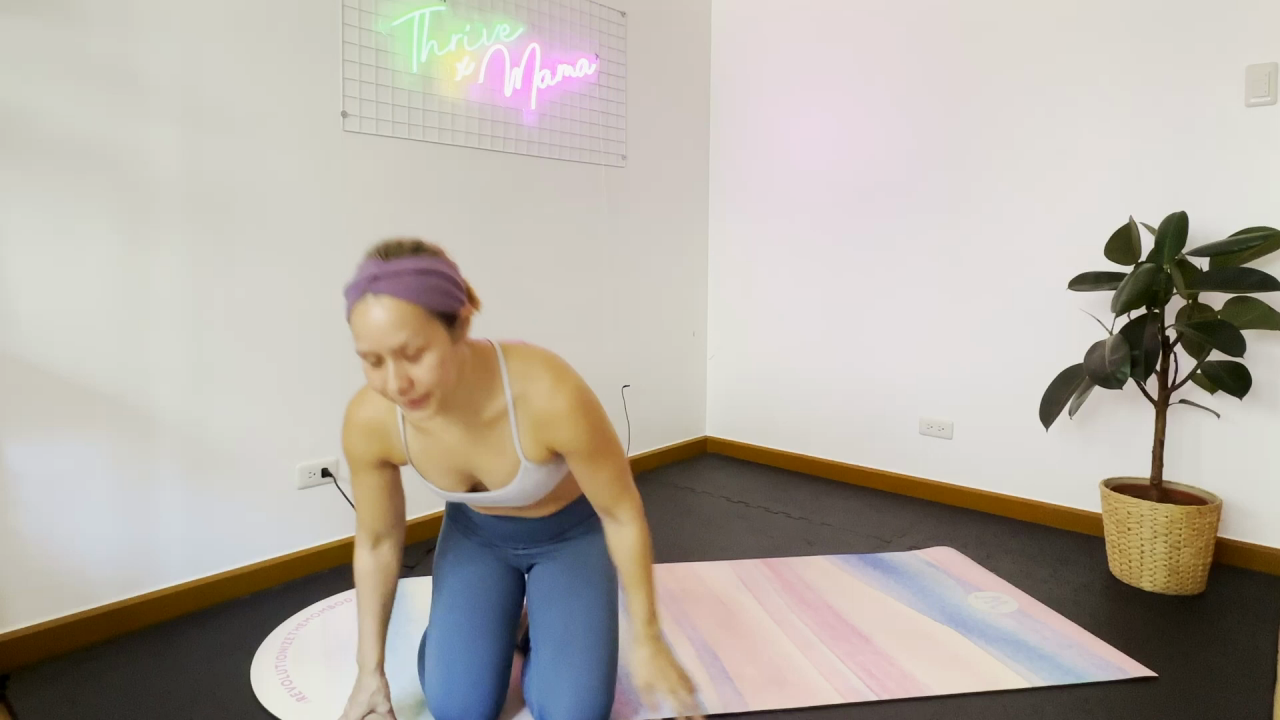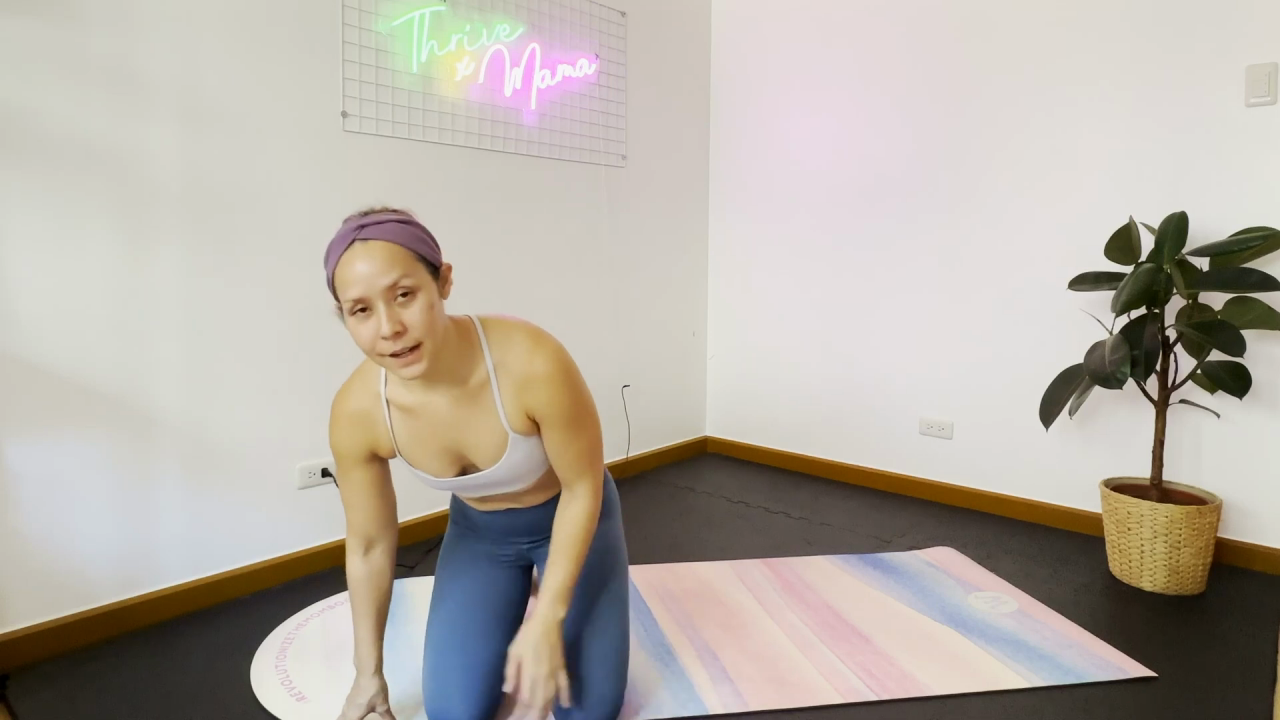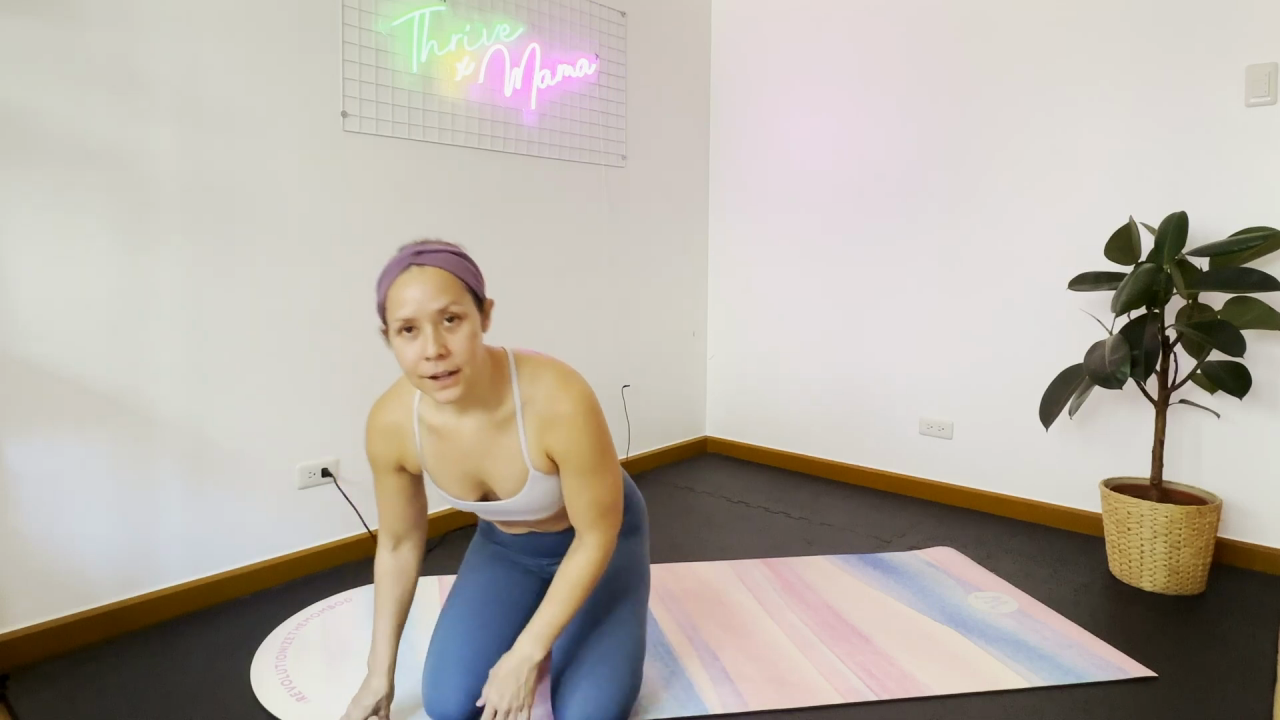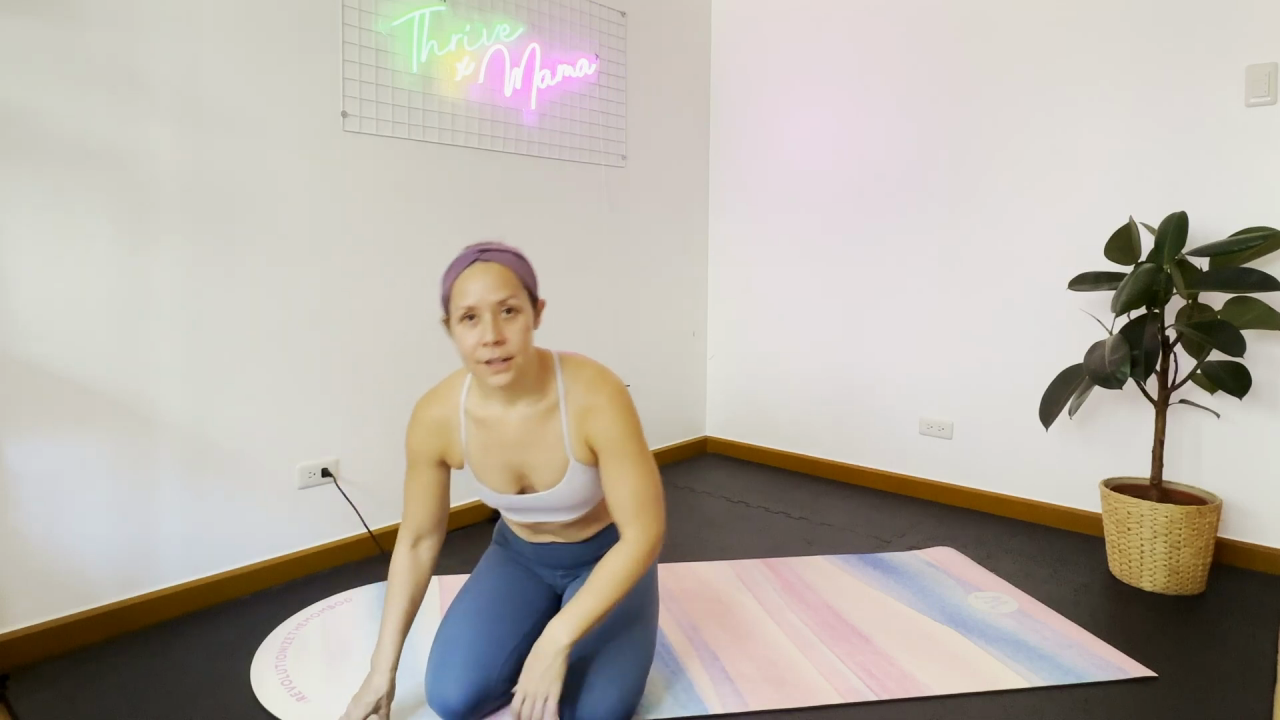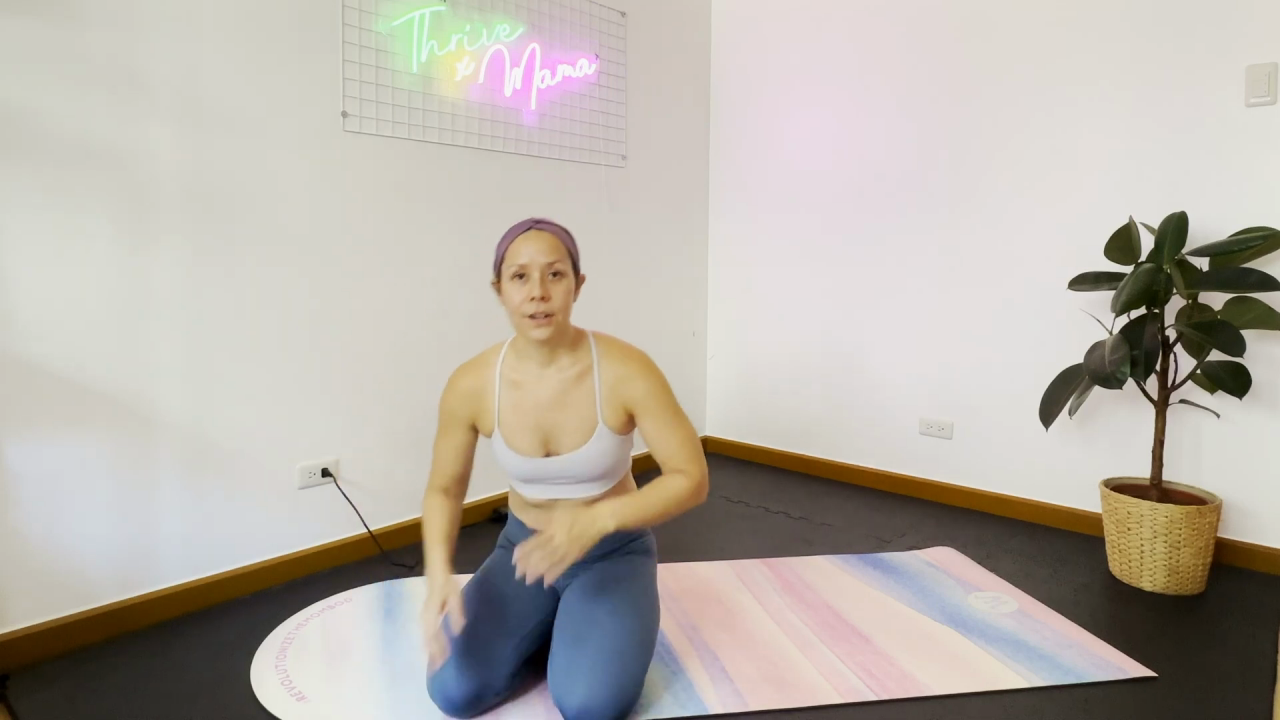
dt=0.2s
person 1, frame 1
left shoulder: (551, 394)
right shoulder: (369, 419)
left elbow: (622, 513)
right elbow: (377, 542)
left wrist: (648, 640)
right wrist: (369, 672)
left hip: (574, 528)
right hip: (476, 532)
left ankle: (548, 630)
right ankle: (474, 632)
person 1, frame 2
left shoulder: (533, 361)
right shoulder: (356, 411)
left elbow: (584, 487)
right elbow: (369, 547)
left wrist: (546, 623)
right wrist: (368, 675)
left hip: (573, 513)
right hip: (477, 531)
left ankle: (543, 617)
right ankle: (505, 622)
person 1, frame 3
left shoulder: (560, 400)
right shoulder: (391, 422)
left elbow: (597, 536)
right elbow: (399, 544)
left wrist: (527, 654)
right wrist: (380, 672)
left hip: (596, 538)
right hip: (504, 545)
right ankle: (538, 625)
person 1, frame 4
left shoulder: (596, 397)
right shoulder: (437, 415)
left elbow: (645, 534)
right elbow: (419, 538)
left wrist: (556, 644)
right wrist: (383, 668)
left hip: (607, 555)
right hip: (519, 555)
left ankle: (562, 640)
right ankle: (527, 640)
person 1, frame 5
left shoulder: (626, 370)
right shoulder: (472, 383)
left elbow: (692, 482)
right elbow: (442, 491)
left wrist: (594, 521)
right wrist: (438, 570)
left hip: (614, 553)
right hip: (524, 550)
left ankle: (592, 632)
right ankle: (548, 632)
